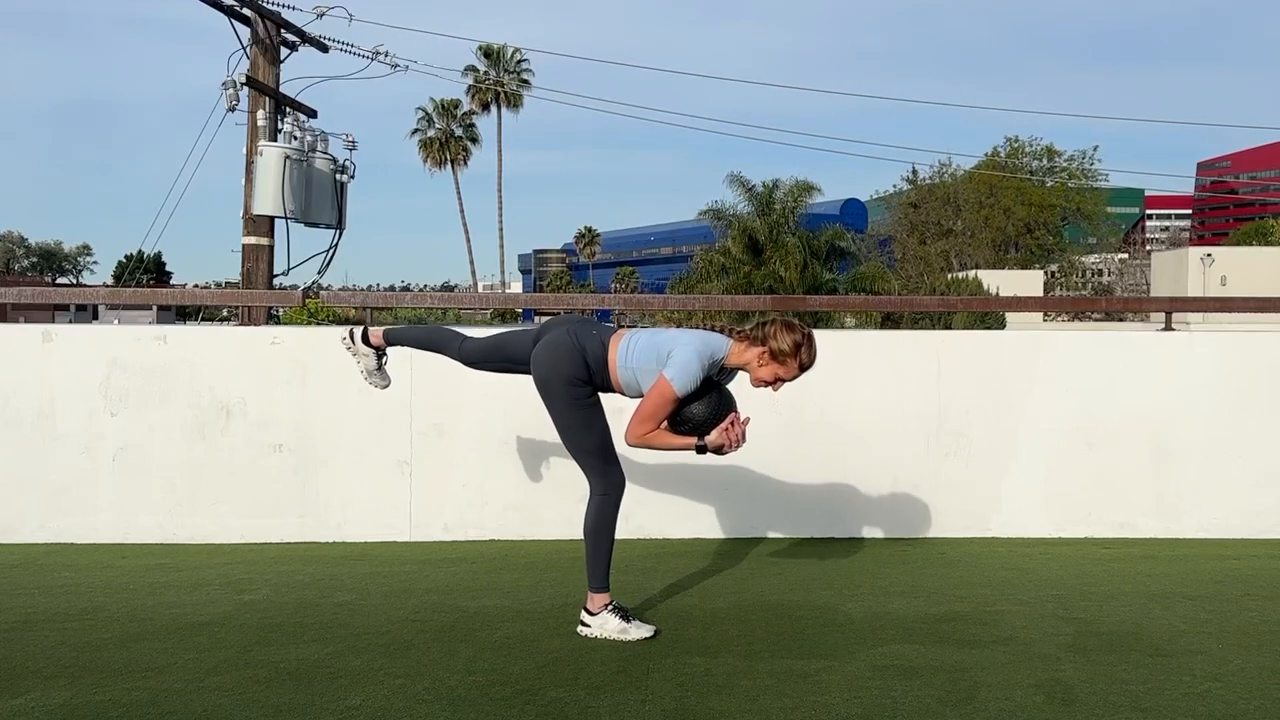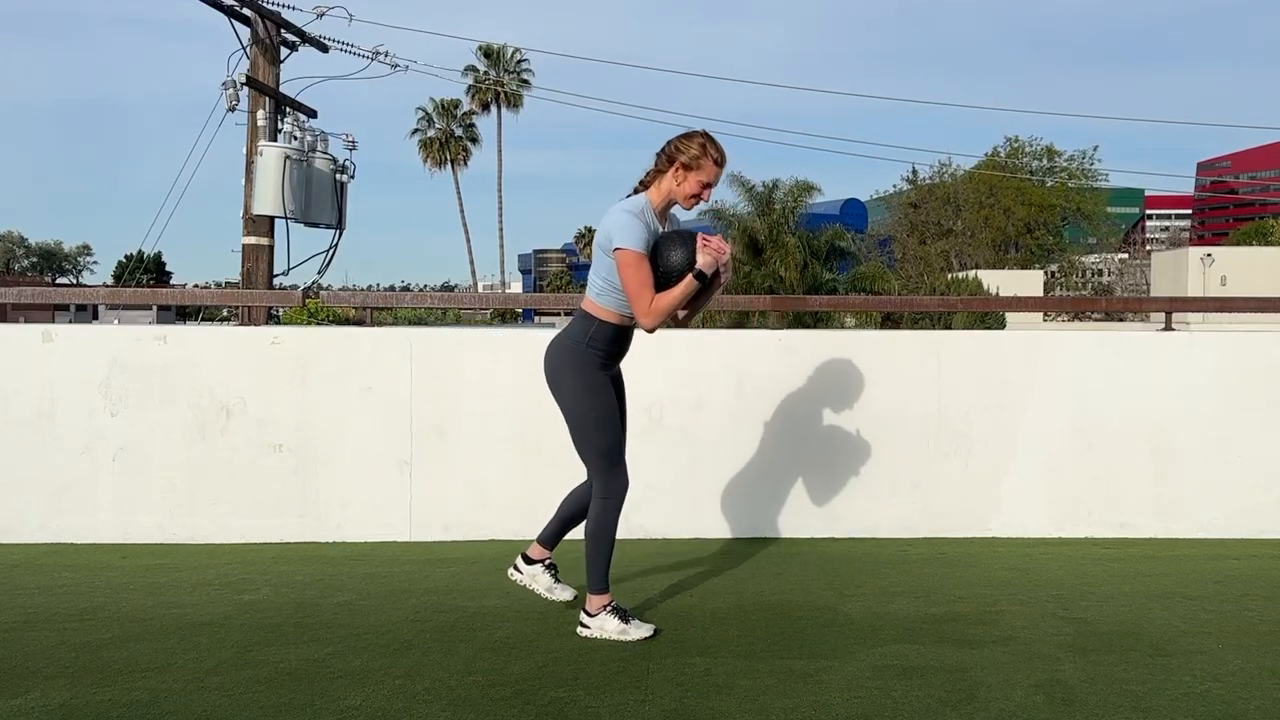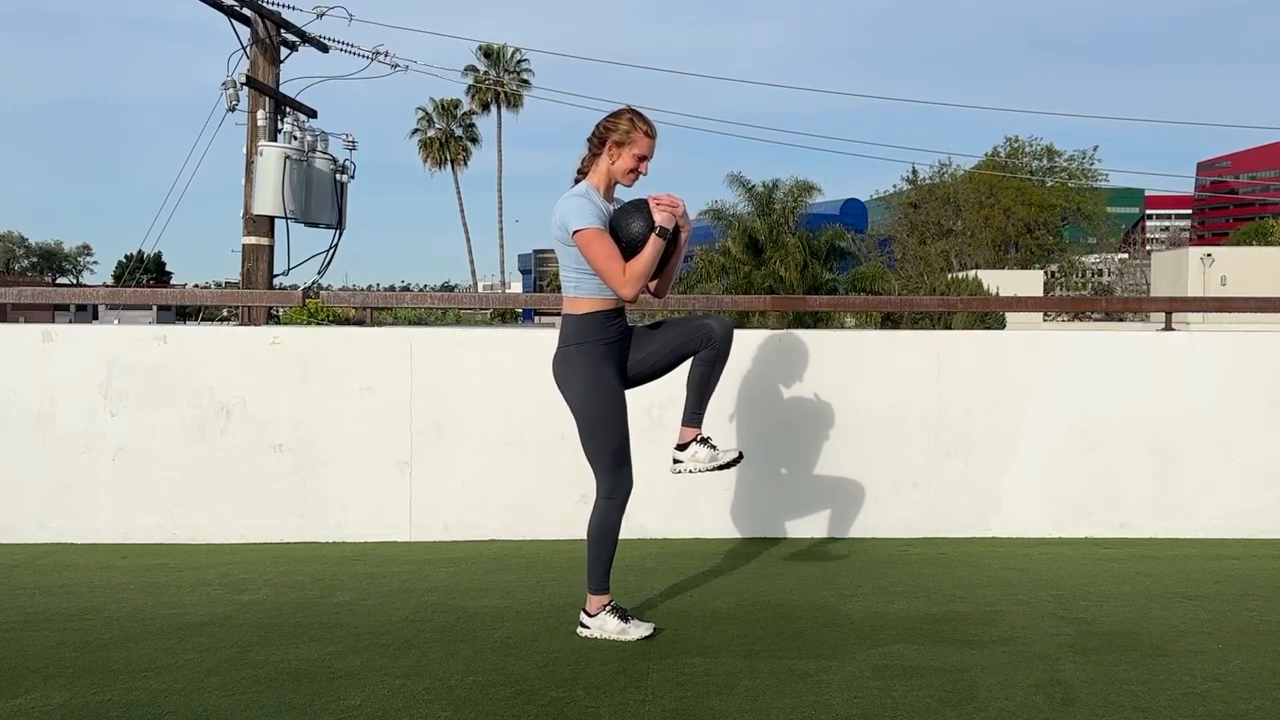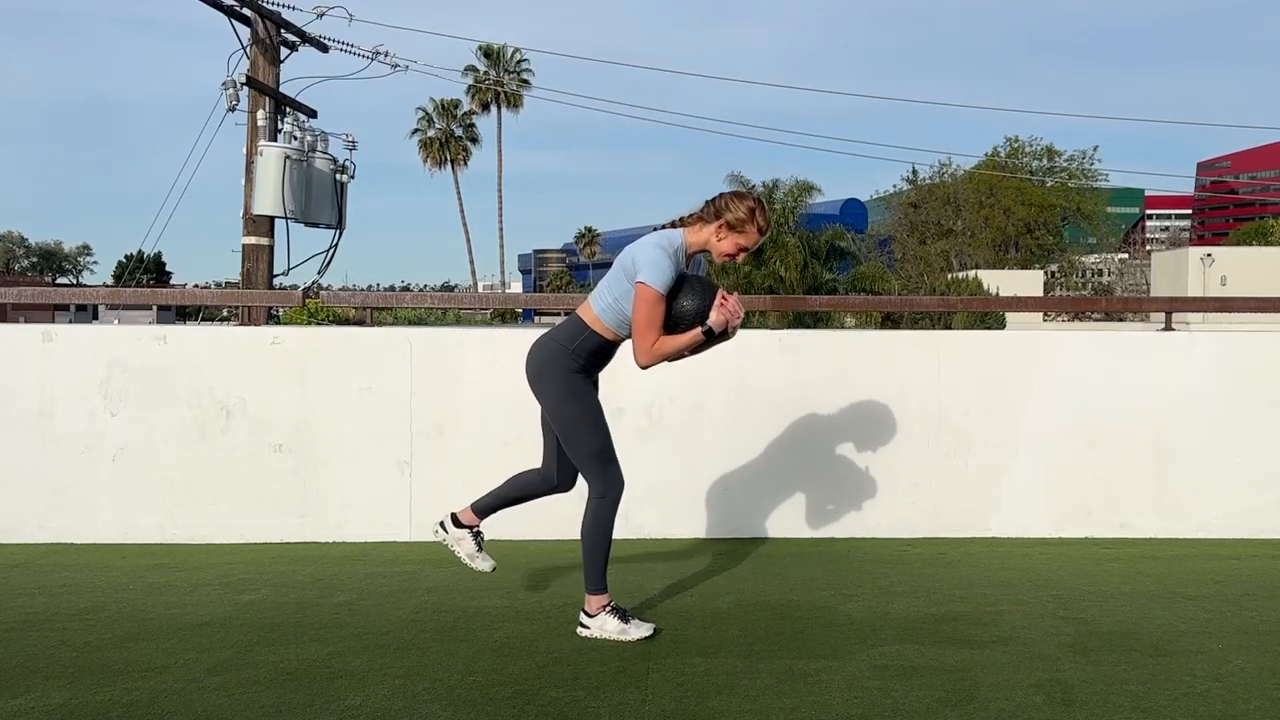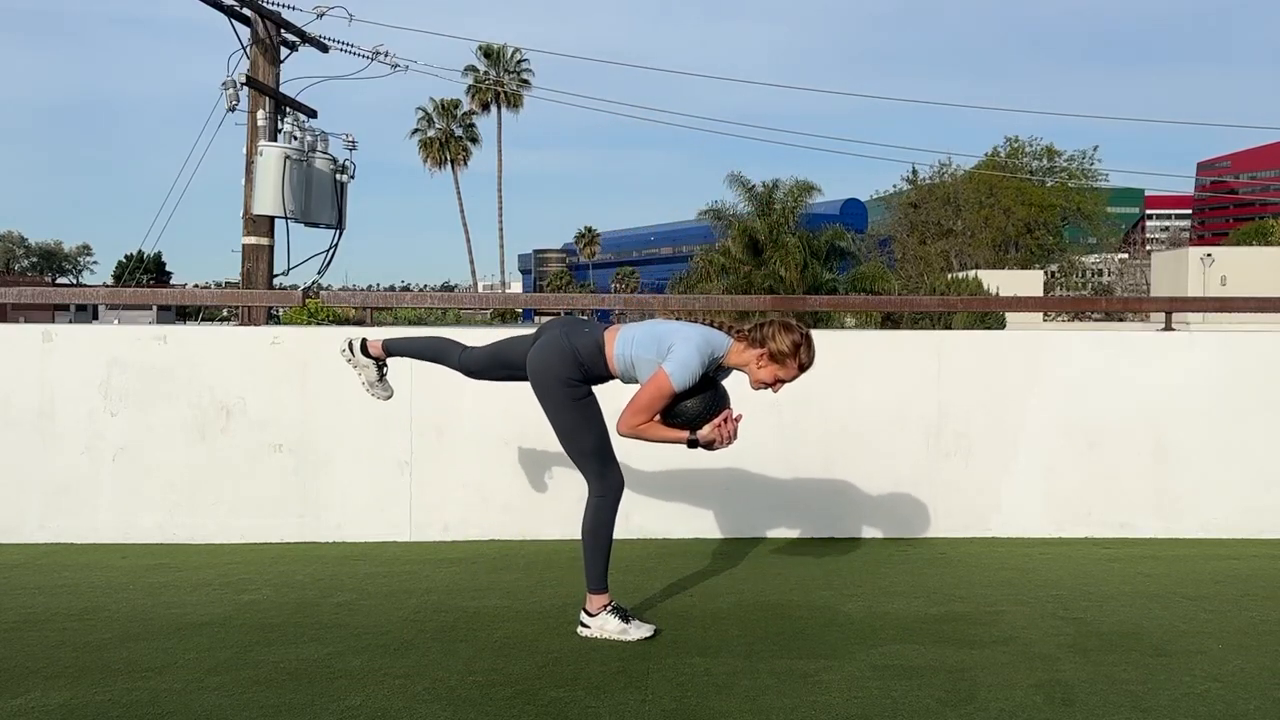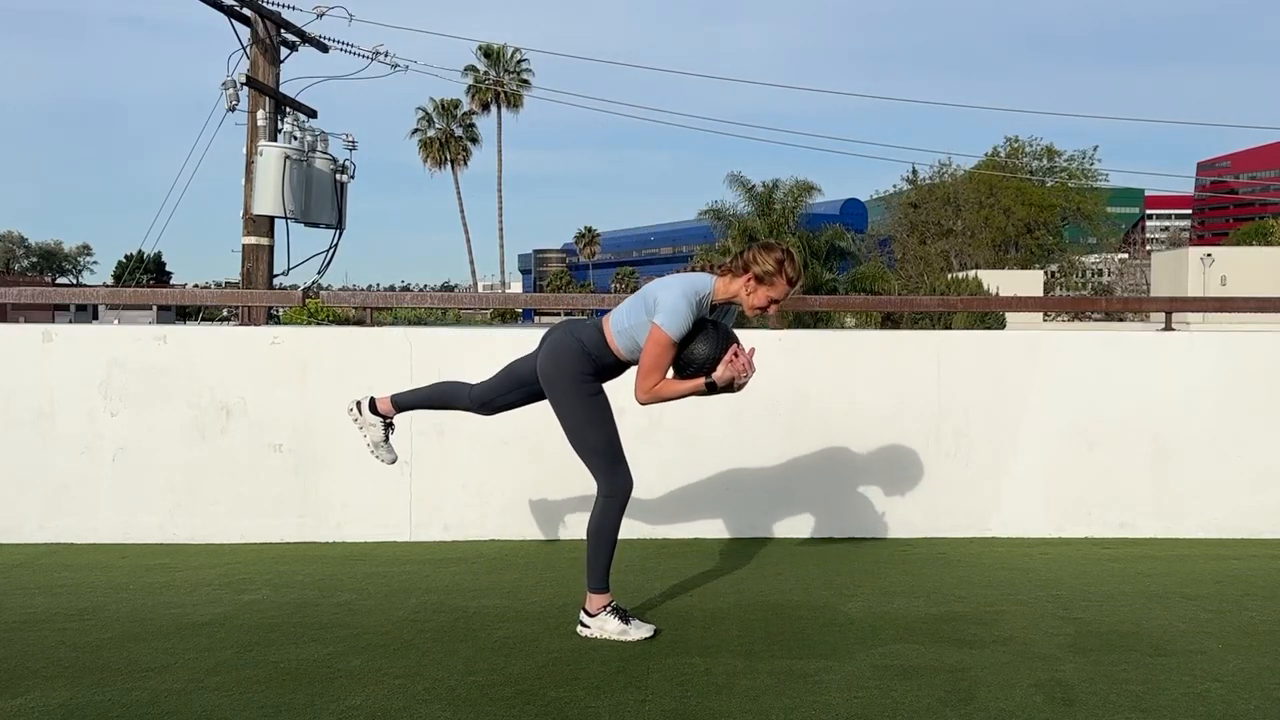
dt=0.7s
person 1, frame 1
left shoulder: (726, 358)
right shoulder: (697, 361)
left elbow: (680, 413)
right elbow: (638, 433)
left wrist: (718, 438)
right wrist: (704, 443)
left hip: (572, 337)
right hip: (564, 365)
left knee: (469, 351)
right knee: (608, 483)
left ankle: (374, 339)
right ankle: (597, 610)
person 1, frame 2
left shoulder: (663, 220)
right shoulder: (627, 221)
left elbow: (678, 316)
right elbow: (647, 316)
left wrist: (714, 278)
right wrist: (700, 272)
left hip: (602, 359)
right hip: (580, 358)
left knee: (605, 478)
right knee: (611, 481)
left ankle: (535, 557)
right ankle: (596, 610)
person 1, frame 3
left shoulder: (617, 206)
right shoulder: (578, 205)
left elbow: (658, 288)
right elbow: (628, 286)
left wrist: (679, 236)
right wrist: (661, 229)
left hip: (621, 344)
right hip: (586, 354)
left knee: (715, 330)
right knee: (615, 483)
left ankle: (688, 442)
right ankle: (596, 611)
person 1, frame 4
left shoulder: (691, 259)
right shoulder: (659, 256)
left elbow: (672, 341)
right elbow: (647, 354)
left wrist: (720, 327)
right wrist: (711, 330)
left hip: (570, 360)
right hip: (560, 364)
left knee: (559, 476)
right knee: (607, 483)
left ankle: (463, 522)
right ankle: (595, 612)
person 1, frame 5
left shoulder: (722, 349)
right shoulder: (696, 357)
left elbow: (673, 406)
right elbow: (630, 423)
left wrist: (708, 430)
right wrist: (696, 437)
left hip: (566, 338)
right hip: (561, 367)
left knee: (470, 360)
right knee: (607, 484)
left ankle: (372, 351)
right ankle: (596, 611)
person 1, frame 6
left shoulder: (714, 299)
right shoulder: (683, 298)
right elbow: (647, 391)
left wrist: (726, 377)
right wrist: (713, 380)
left hip: (568, 348)
right hip: (573, 368)
left knee: (482, 399)
right knee: (616, 485)
left ankle: (379, 408)
right ankle: (596, 612)
